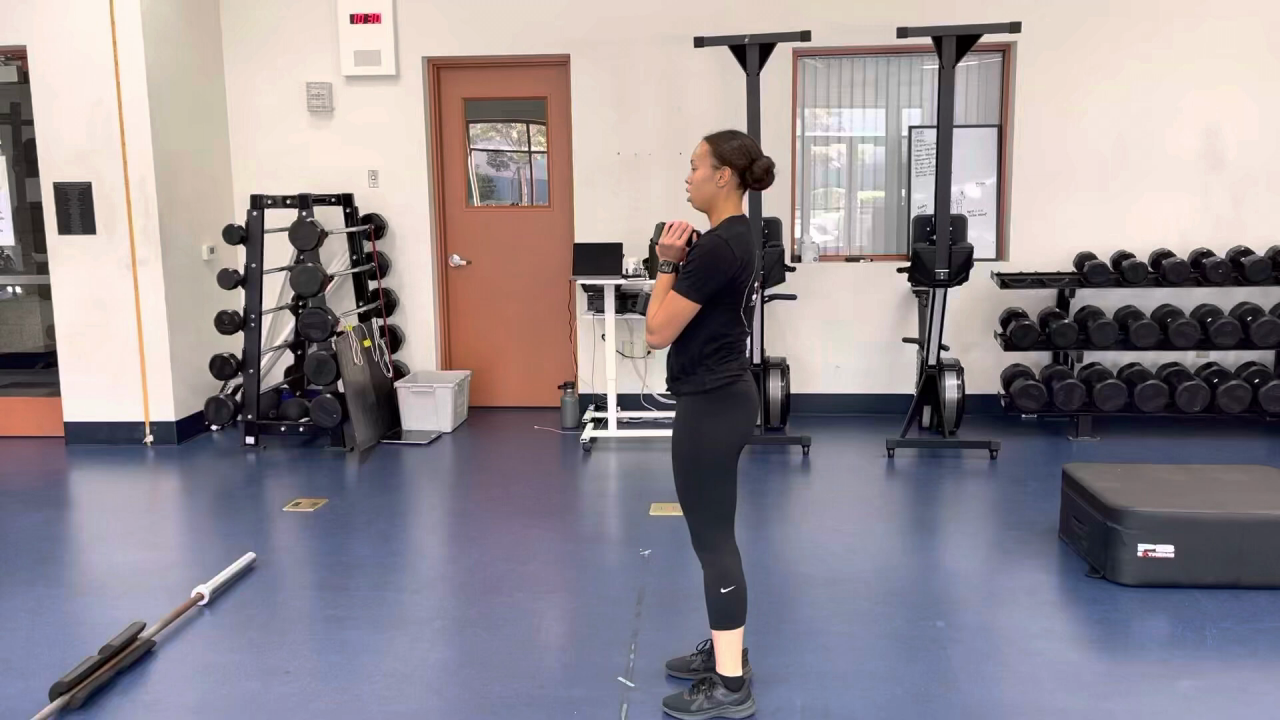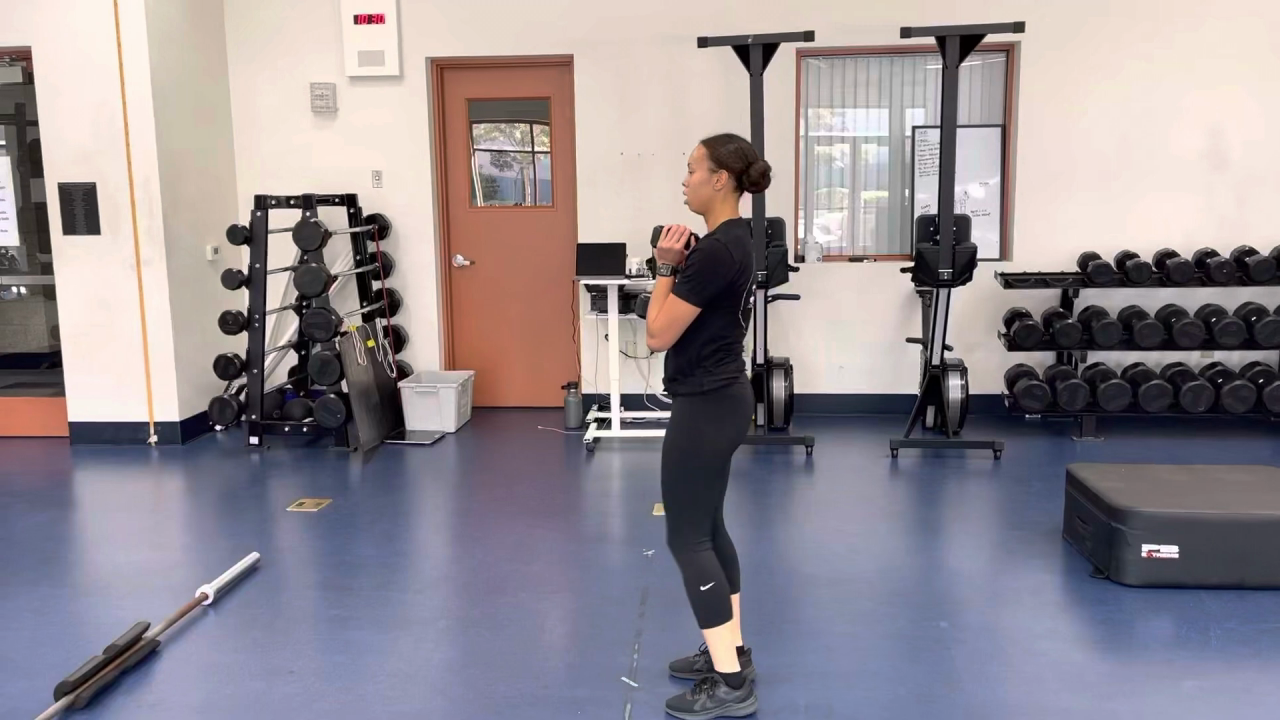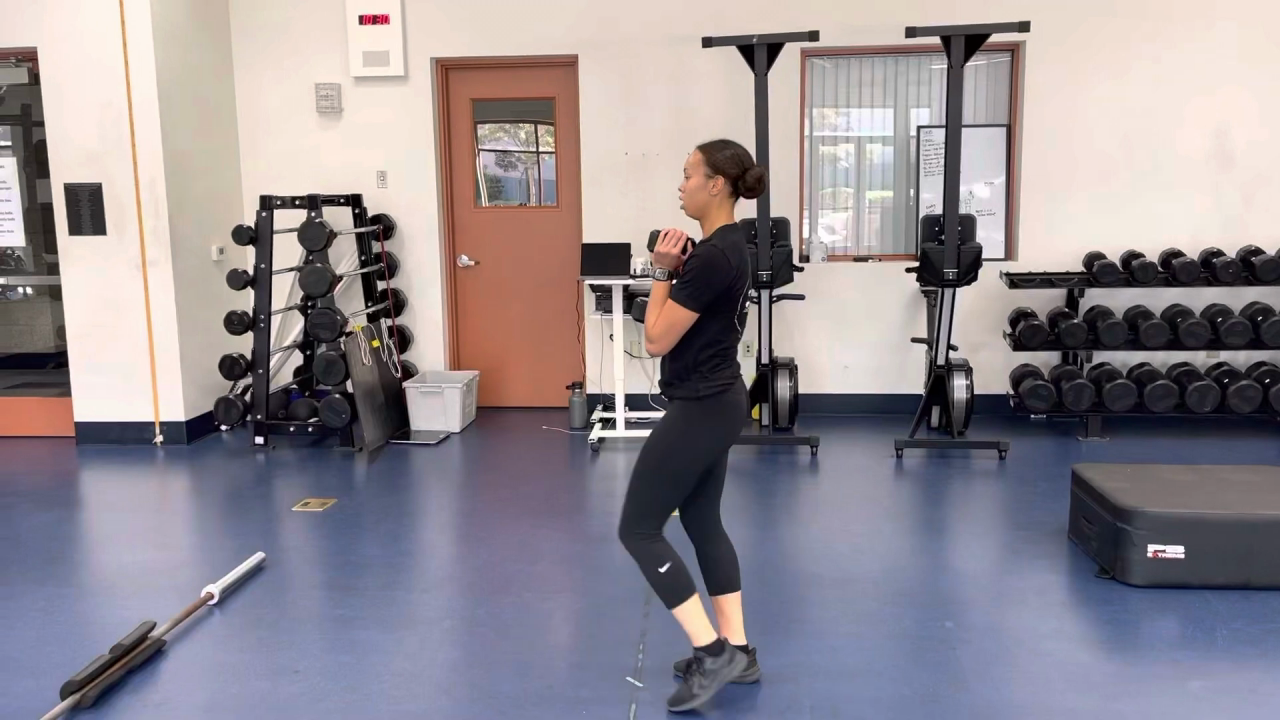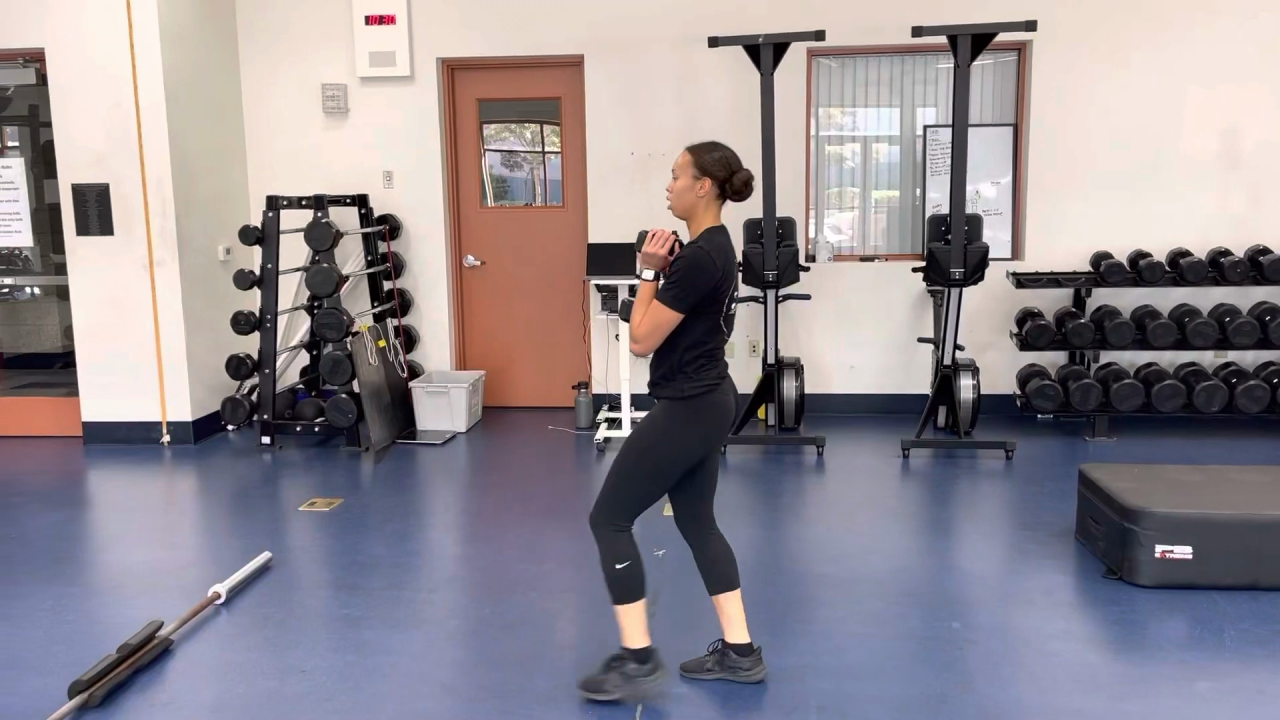
dt=0.2s
person 1, frame 1
left shoulder: (718, 246)
right shoulder: (735, 237)
left elbow: (658, 331)
left wrist: (667, 264)
right wrist: (681, 262)
left hip: (711, 405)
right hip: (726, 396)
left knee: (711, 538)
right knee: (713, 529)
right ankle: (724, 654)
person 1, frame 2
left shoulder: (716, 249)
right shoulder: (732, 240)
left elbow: (659, 334)
left wrist: (665, 267)
right wrist: (678, 264)
left hip: (706, 406)
right hip: (722, 398)
left knee: (686, 539)
right knee: (705, 525)
right ankle: (730, 652)
person 1, frame 3
left shoulder: (714, 254)
right shoulder: (726, 246)
left elbow: (657, 340)
left wrist: (662, 272)
right wrist: (675, 270)
left hip: (700, 409)
right hip: (717, 402)
left knee: (638, 528)
right knee: (702, 523)
left ankle: (712, 653)
right ankle: (736, 648)
person 1, frame 4
left shoulder: (698, 257)
right shoulder: (711, 246)
left elbow: (643, 341)
left wrist: (649, 272)
right wrist: (661, 270)
left hip: (686, 408)
right hip: (710, 402)
left knee: (609, 518)
right knee: (696, 524)
left ankle: (637, 658)
right ankle: (738, 649)
